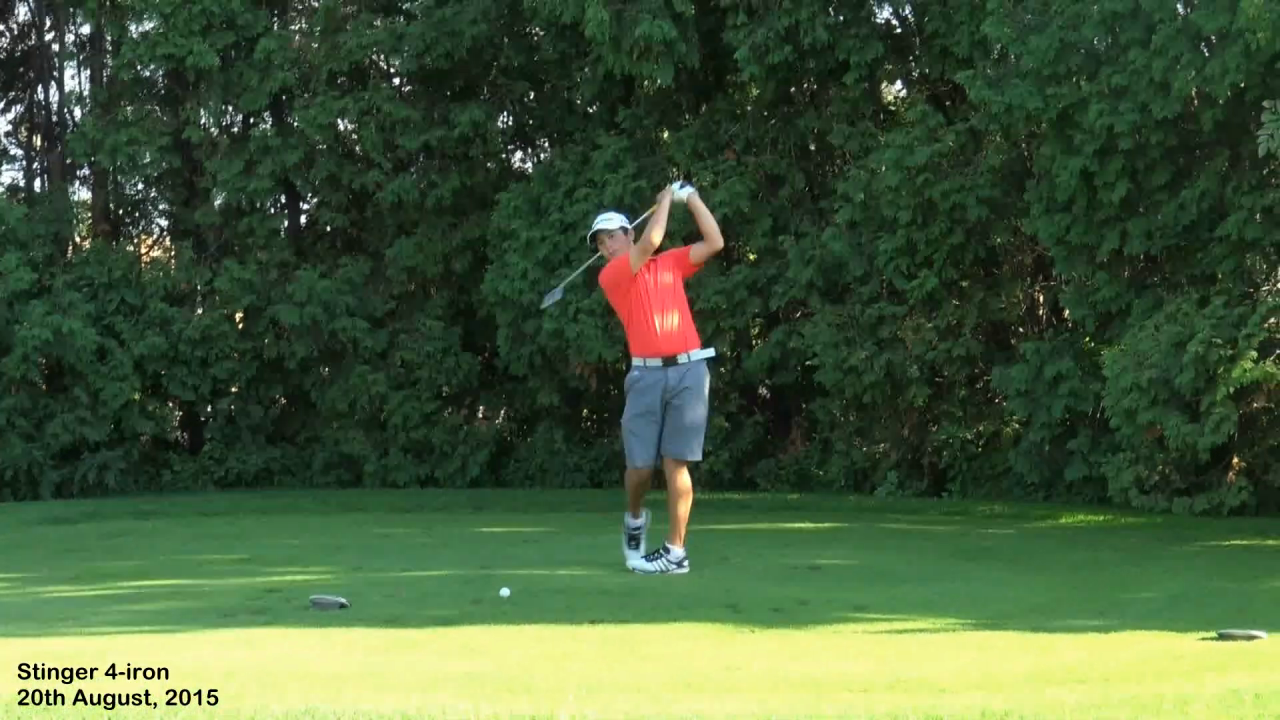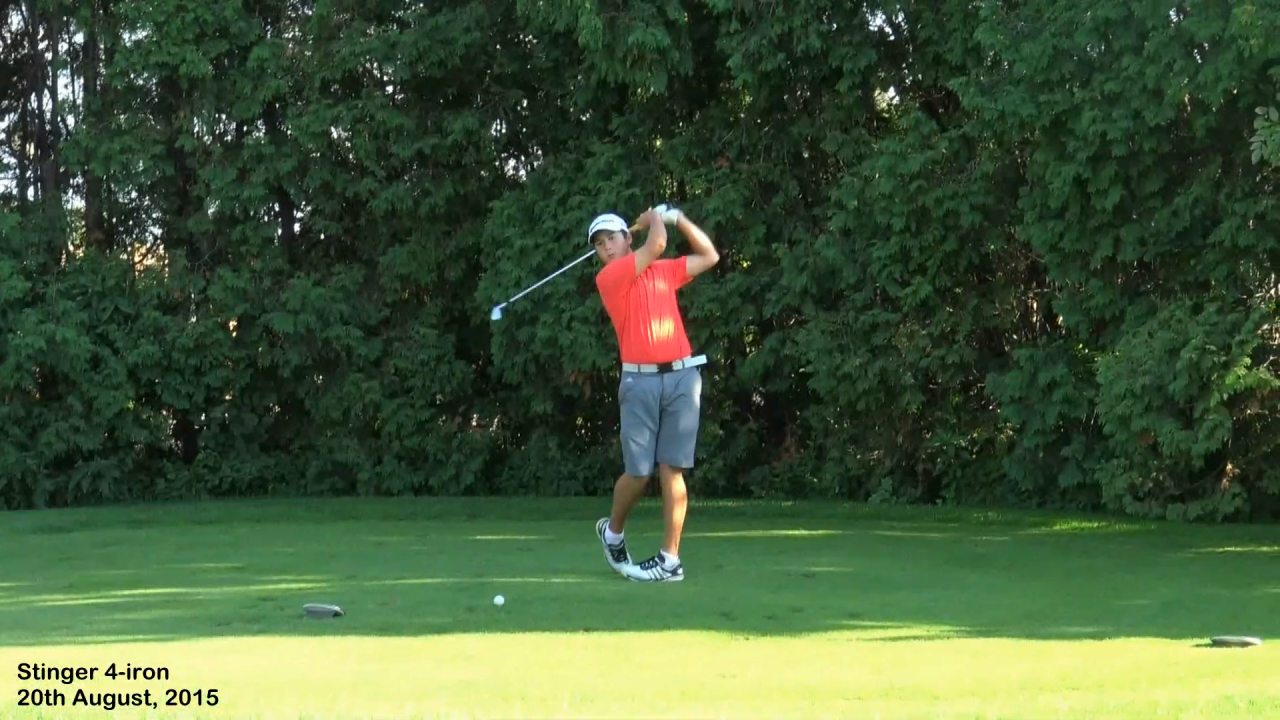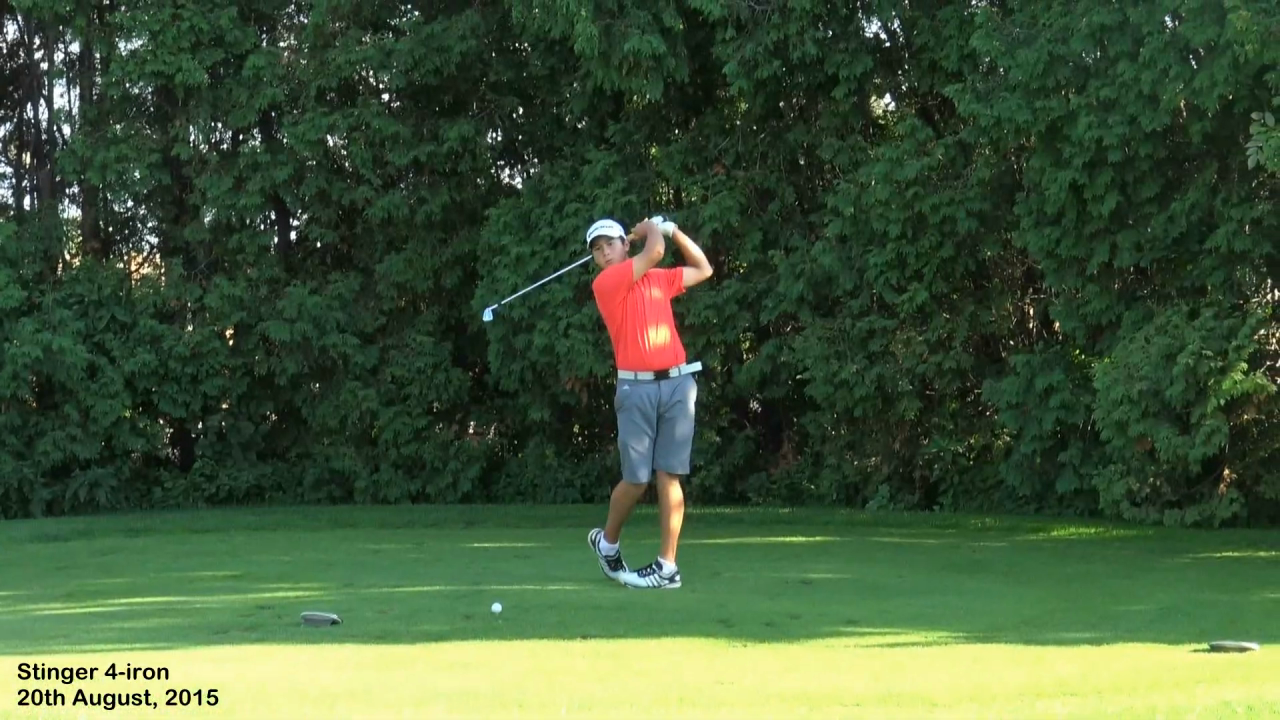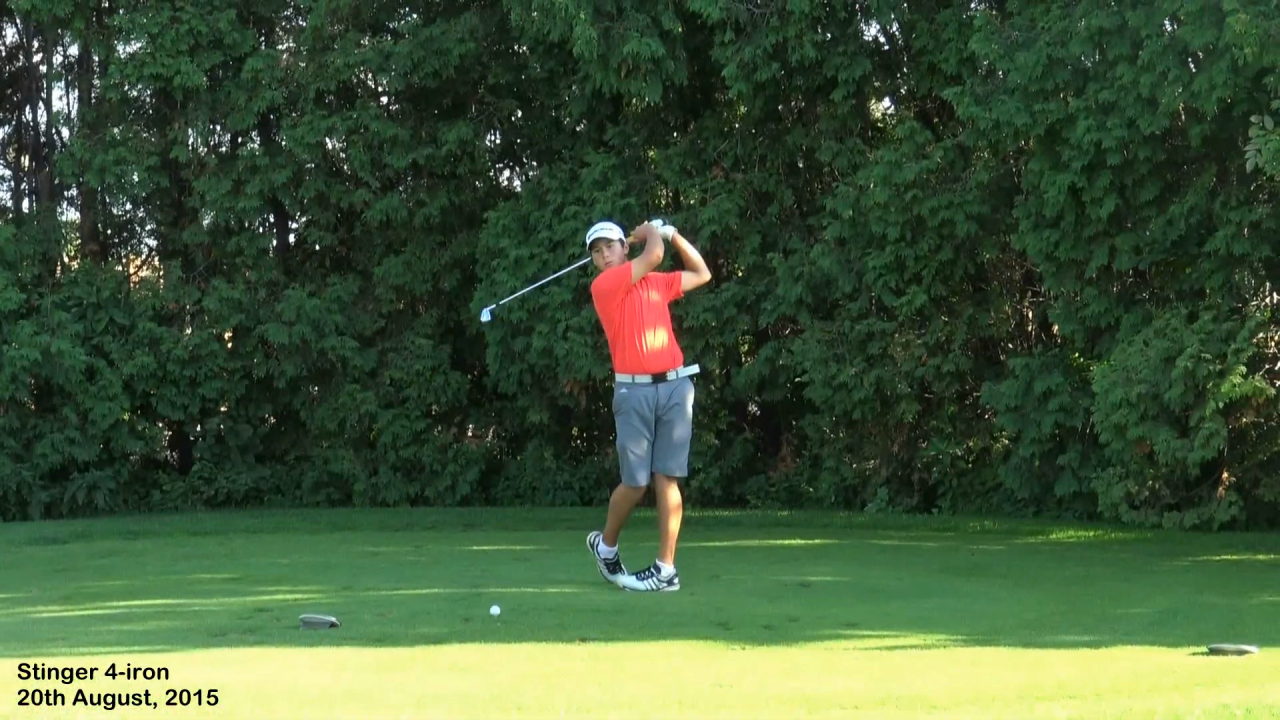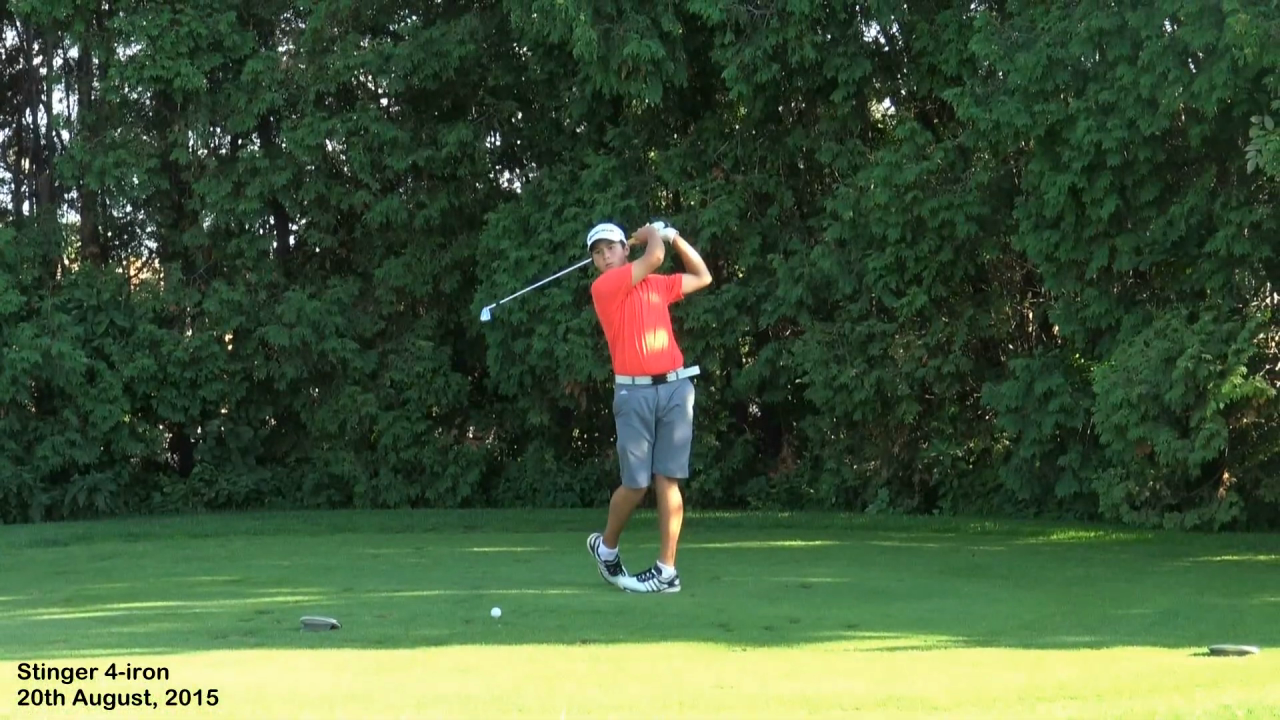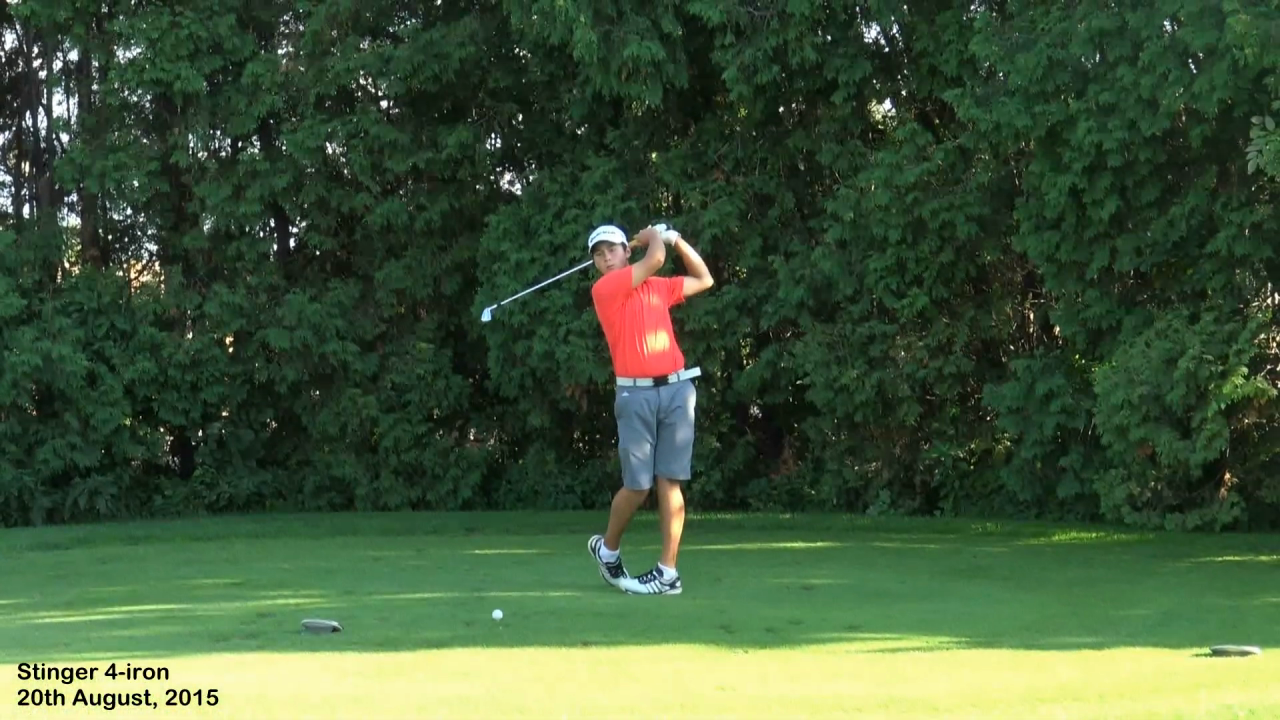
dt=0.2s
person 1, frame 1
left shoulder: (671, 261)
right shoulder: (610, 277)
left elbow: (715, 243)
right elbow: (651, 243)
left wrist: (691, 198)
right wrist: (665, 200)
left hip: (688, 369)
right hip: (647, 374)
left knee: (676, 461)
right knee: (641, 463)
left ankle: (675, 551)
right ankle: (635, 517)
person 1, frame 2
left shoulder: (665, 270)
right shoulder: (608, 278)
left elbow: (710, 257)
right elbow: (656, 245)
left wrist: (677, 217)
right wrist: (655, 220)
left hip: (681, 377)
right hip: (640, 381)
left knee: (671, 469)
right knee: (638, 472)
left ankle: (670, 559)
right ankle: (613, 531)
person 1, frame 3
left shoulder: (659, 278)
right shoulder: (605, 283)
left elbow: (703, 269)
right elbow: (655, 252)
left wrist: (672, 229)
right wrist: (653, 230)
left hip: (677, 383)
right hip: (636, 388)
left knee: (668, 475)
right knee: (636, 478)
left ankle: (667, 565)
right ankle: (607, 541)
person 1, frame 4
left shoulder: (657, 282)
right shoulder: (603, 285)
left elbow: (701, 274)
right elbow: (654, 255)
left wrist: (672, 233)
right wrist: (653, 233)
left hip: (674, 385)
right hip: (634, 391)
left knee: (666, 478)
right knee: (635, 481)
left ankle: (666, 568)
right ankle: (606, 544)
person 1, frame 5
left shoulder: (656, 284)
right shoulder: (603, 287)
left elbow: (702, 277)
right elbow: (654, 257)
left wrist: (673, 235)
right wrist: (654, 234)
left hip: (674, 387)
right hip: (634, 392)
left knee: (667, 479)
right knee: (636, 483)
left ankle: (666, 569)
right ankle: (606, 547)
person 1, frame 6
left shoulder: (658, 286)
right shoulder: (604, 289)
left elbow: (704, 280)
right elbow: (655, 259)
left wrist: (674, 238)
right wrist: (655, 236)
left hip: (676, 389)
right hip: (635, 394)
left knee: (669, 481)
right knee: (638, 485)
left ankle: (667, 571)
right ankle: (607, 548)
